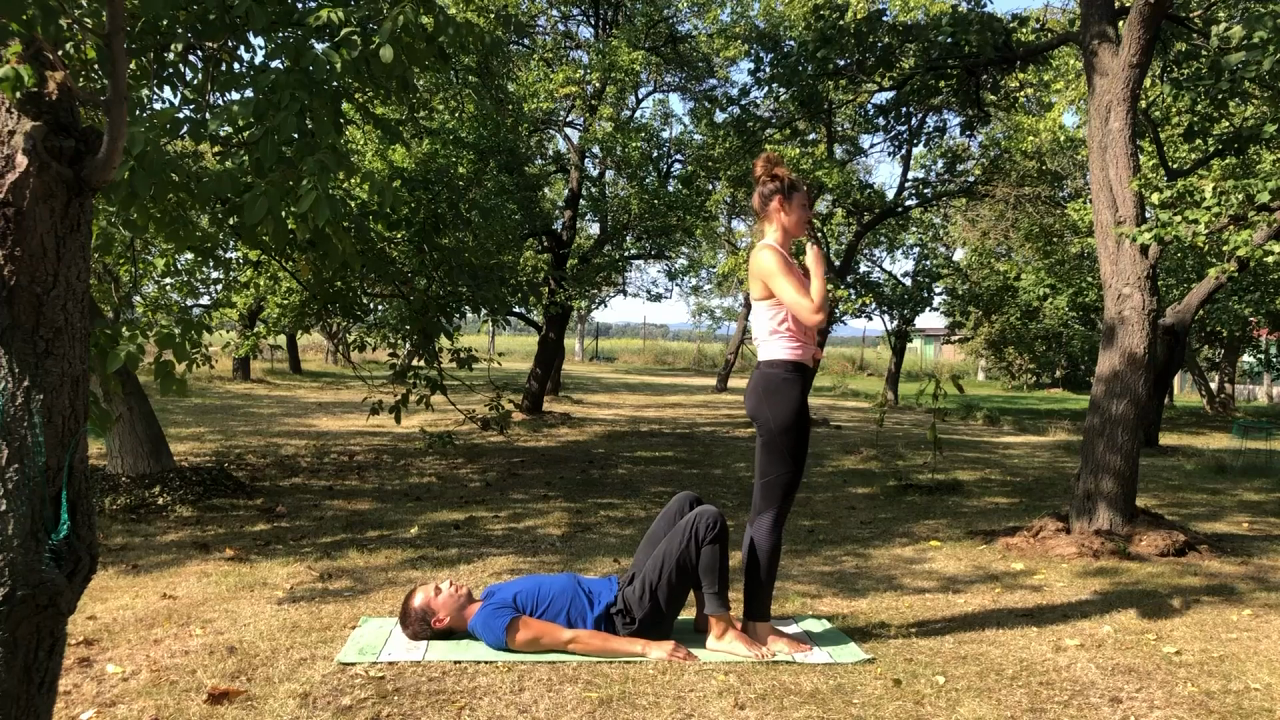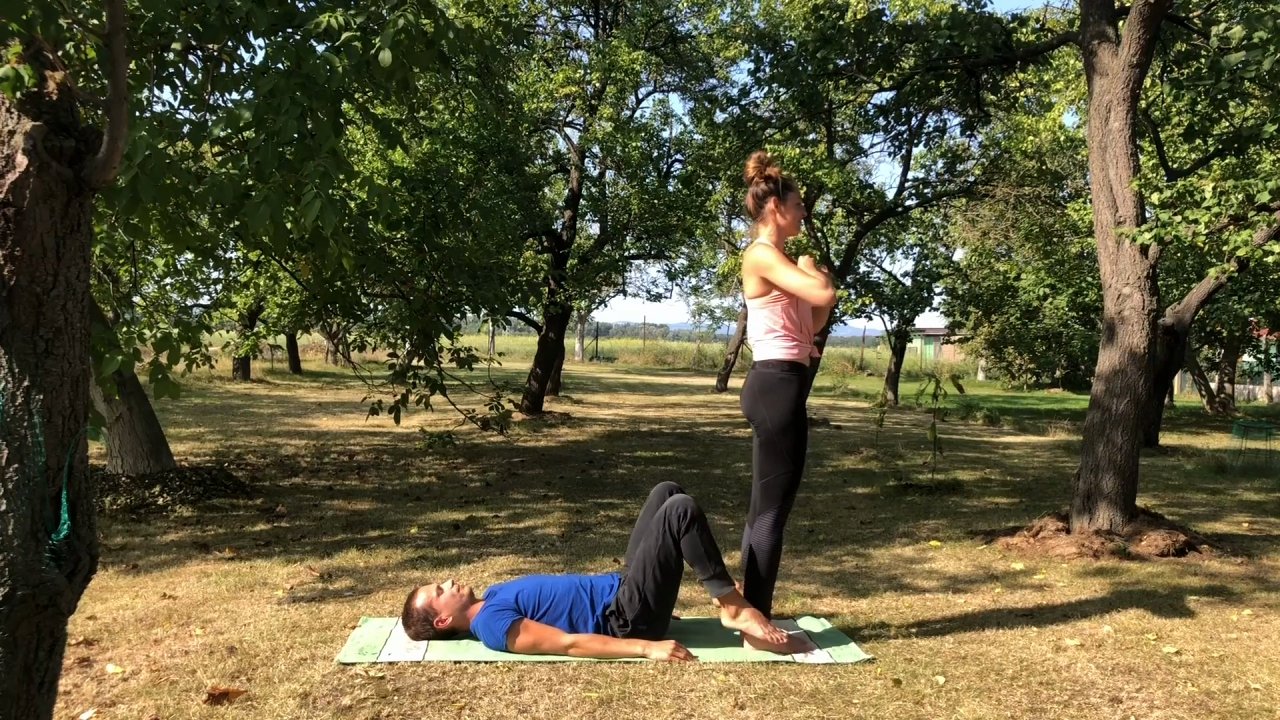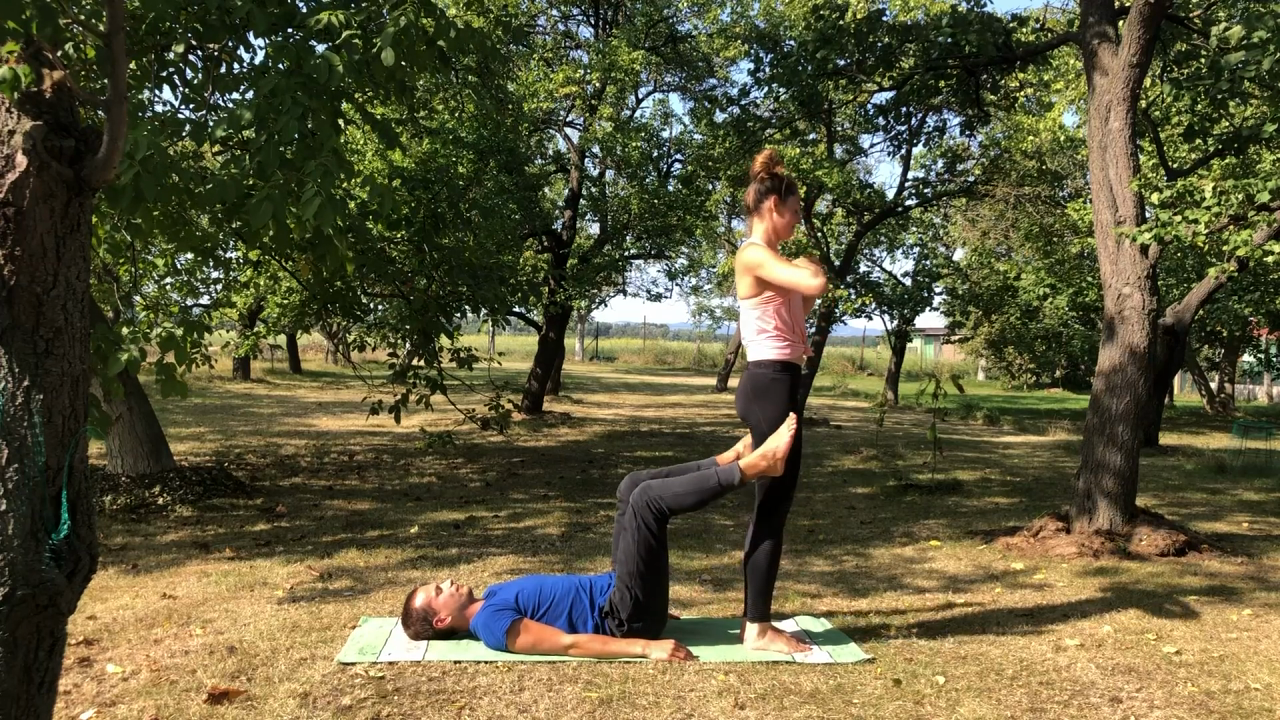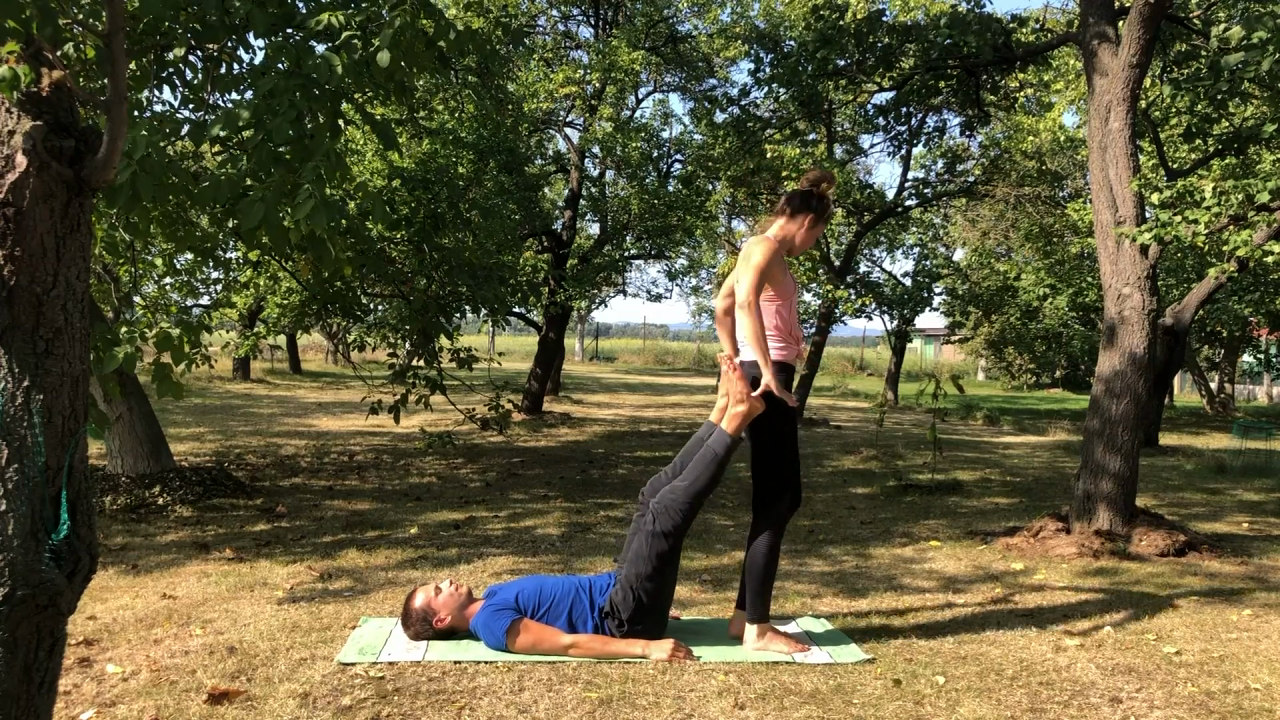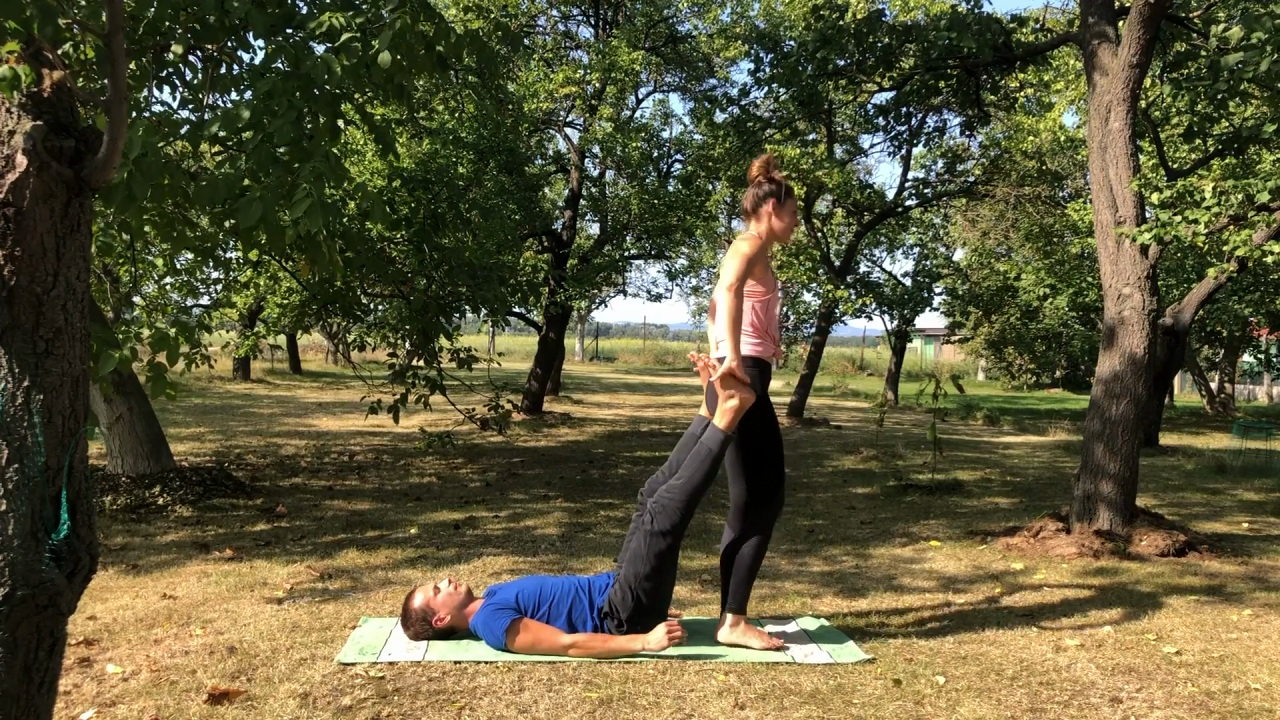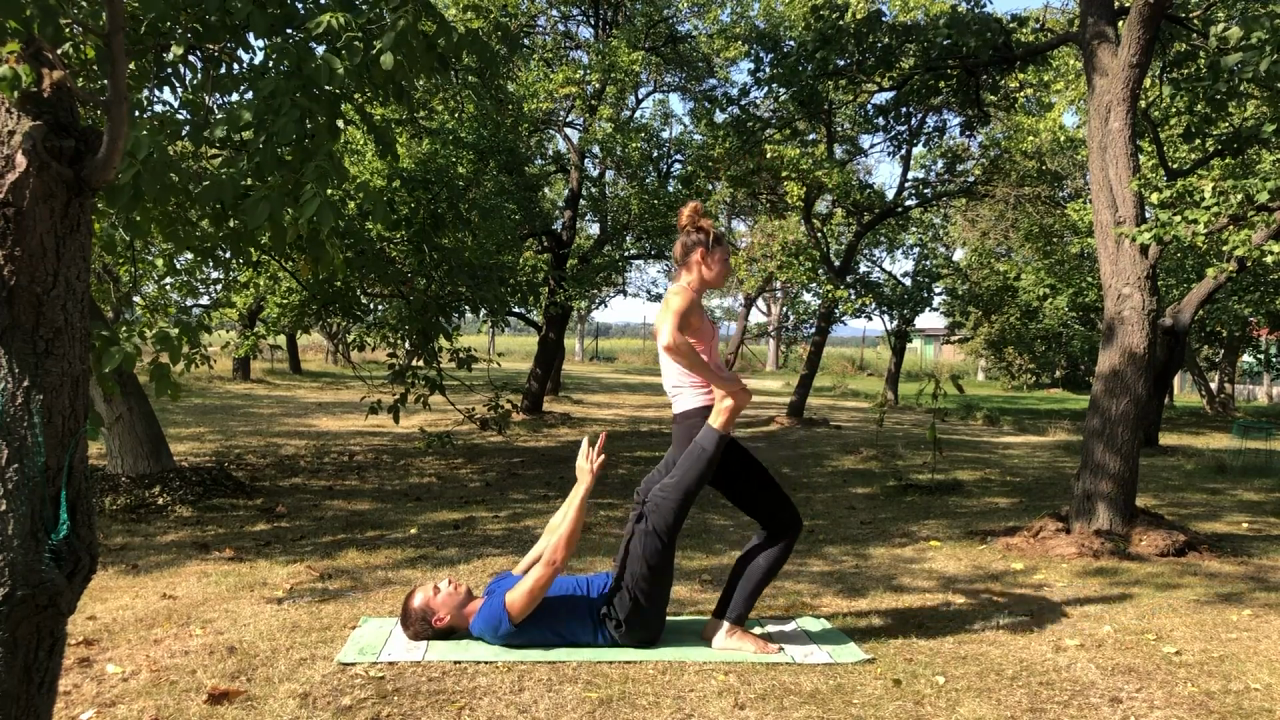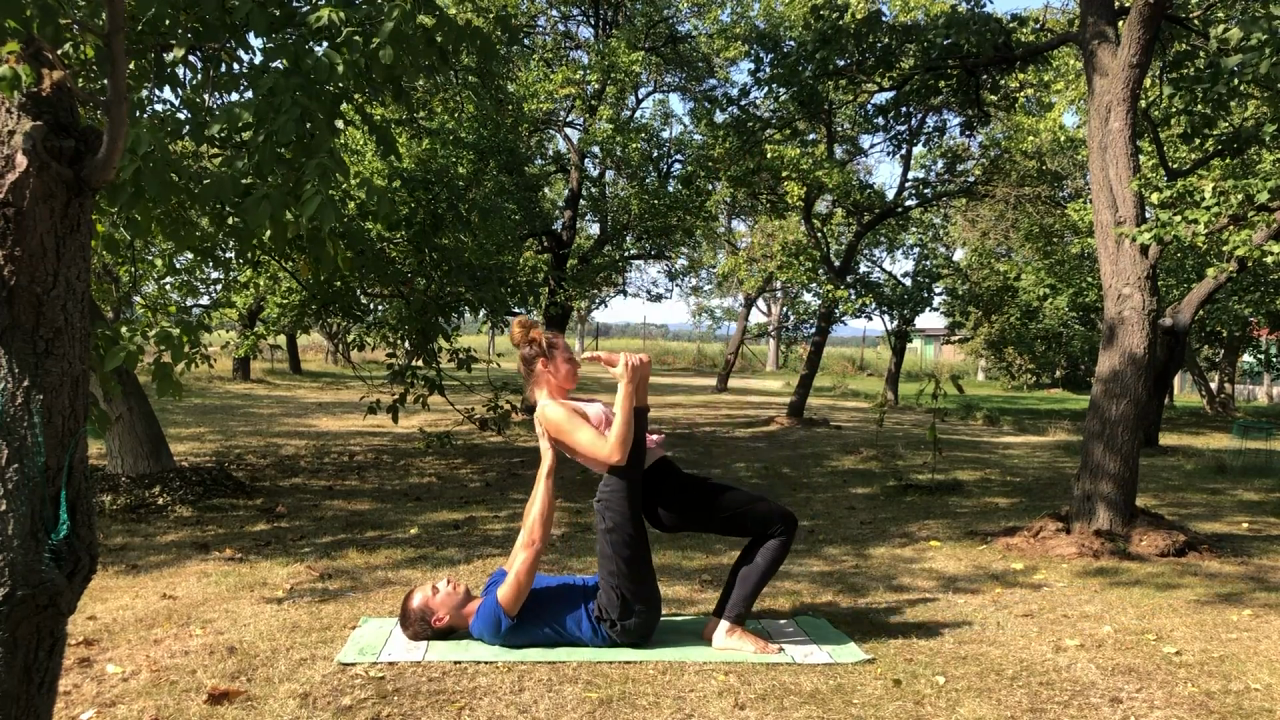
dt=0.7s
person 1, frame 1
left shoulder: (781, 258)
right shoulder: (768, 256)
left elbow: (803, 326)
right elbow: (814, 315)
left wrist: (810, 272)
right wrist: (817, 268)
left hip: (783, 383)
right hip: (781, 385)
left knee: (767, 508)
right knee: (771, 509)
left ankle: (756, 620)
right ankle: (759, 628)
person 1, frame 2
left shoulder: (776, 259)
right shoulder: (763, 255)
left elbow: (813, 319)
right elbow: (825, 294)
left wrist: (813, 277)
right wrist: (813, 269)
left hip: (779, 384)
right hip: (777, 385)
left knee: (765, 509)
right knee: (771, 510)
left ankle: (755, 616)
person 1, frame 3
left shoulder: (768, 257)
right shoulder: (754, 254)
left elbow: (798, 309)
right elbow: (817, 284)
left wrist: (803, 274)
right wrist: (808, 267)
left hip: (774, 383)
right hip: (771, 384)
left knee: (769, 504)
right knee: (773, 505)
left ankle: (756, 618)
right ankle: (758, 628)
person 1, frame 4
left shoulder: (760, 252)
right shoulder: (766, 247)
left elbow: (722, 307)
right elbow: (745, 303)
left wrist: (734, 363)
right wrist: (767, 372)
left hip: (764, 382)
right hip: (768, 385)
left knee: (782, 501)
right knee: (772, 506)
left ankle: (746, 612)
right ankle: (756, 628)
person 1, frame 5
left shoulder: (749, 250)
right shoulder: (752, 244)
left elbow: (716, 304)
right elbow: (730, 288)
left wrist: (718, 359)
right wrist: (734, 360)
left hip: (736, 381)
right hip: (744, 380)
left knee: (751, 501)
right knee: (762, 500)
left ankle: (731, 615)
right ankle: (734, 619)
person 1, frame 6
left shoulder: (683, 300)
right shoulder: (684, 293)
right elbow: (668, 340)
left wrist: (720, 374)
right wrist: (722, 380)
left hip: (694, 429)
right hip: (701, 427)
left knee: (778, 522)
right knee: (783, 524)
left ankle: (725, 621)
right ankle: (729, 628)
person 1, frame 7
left shoulder: (562, 404)
right shoulder: (552, 411)
right elbow: (615, 451)
left hip: (658, 475)
right hip: (660, 489)
left knee: (773, 521)
right knee: (781, 523)
left ankle: (724, 621)
right ankle: (728, 628)
person 2, frame 1
left shoulder: (490, 597)
right shoulder: (491, 623)
right elbow: (569, 639)
right wrist: (646, 647)
left hip: (620, 589)
right hip: (630, 615)
left knee: (687, 503)
right knee: (707, 521)
left ankle: (707, 614)
right ankle: (720, 629)
person 2, frame 2
left shoulder: (494, 597)
right shoulder: (492, 625)
right elbow: (570, 644)
right wrist: (647, 648)
left hip: (618, 588)
right hip: (628, 618)
left knee: (667, 493)
right knee: (680, 509)
left ankle: (726, 594)
right ankle: (733, 606)
person 2, frame 3
left shoulder: (493, 599)
right shoulder: (491, 624)
right elbow: (568, 643)
right wrist: (646, 647)
left hip: (611, 593)
right hip: (626, 618)
left knee: (633, 487)
right knee: (646, 498)
left ankle: (734, 460)
right ankle: (750, 468)
person 2, frame 4
left shoulder: (492, 599)
right shoulder: (491, 624)
right elbow: (568, 644)
right wrist: (646, 648)
left hip: (612, 594)
right hip: (626, 617)
left knee: (657, 494)
right knee: (664, 511)
left ankle: (725, 413)
right ankle: (734, 421)
person 2, frame 5
left shoulder: (493, 599)
right shoulder: (492, 623)
right elbow: (569, 643)
right wrist: (643, 640)
left hip: (611, 591)
right hip: (624, 615)
left knee: (654, 495)
right knee: (661, 513)
left ankle: (713, 408)
right ankle: (727, 415)
person 2, frame 6
left shoulder: (496, 591)
right shoulder: (492, 620)
left elbow: (549, 538)
right elbow: (553, 560)
left wrist: (582, 480)
right wrist: (584, 486)
left hip: (616, 595)
right hip: (626, 620)
left knee: (654, 498)
right knee: (659, 510)
left ankle: (717, 413)
right ankle: (721, 421)
person 2, frame 7
left shoulder: (493, 592)
right shoulder: (491, 621)
left elbow: (529, 528)
right elbow: (533, 543)
left wrist: (546, 461)
right wrist: (548, 464)
left hip: (621, 614)
right hip: (624, 618)
left knee: (620, 490)
right knee: (613, 499)
left ankle: (633, 390)
right ankle: (630, 390)
